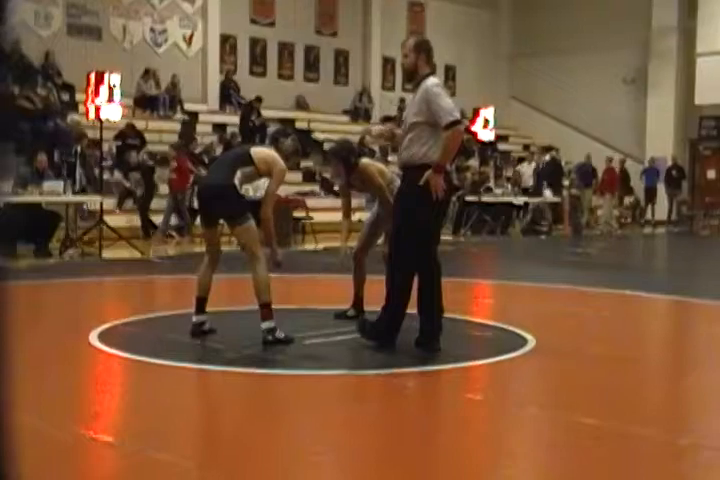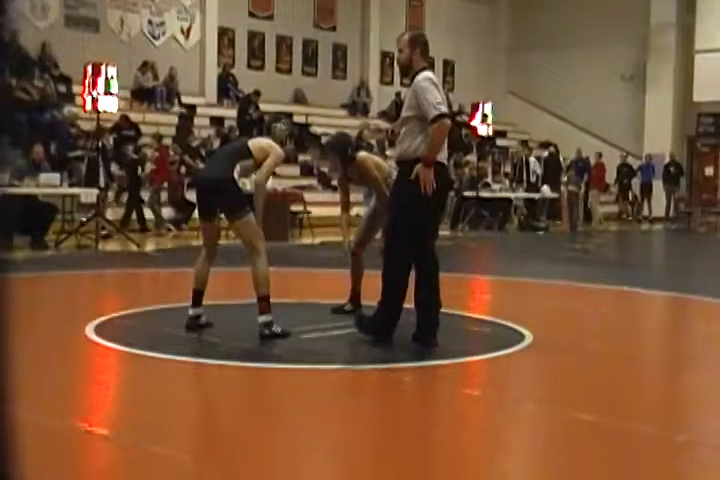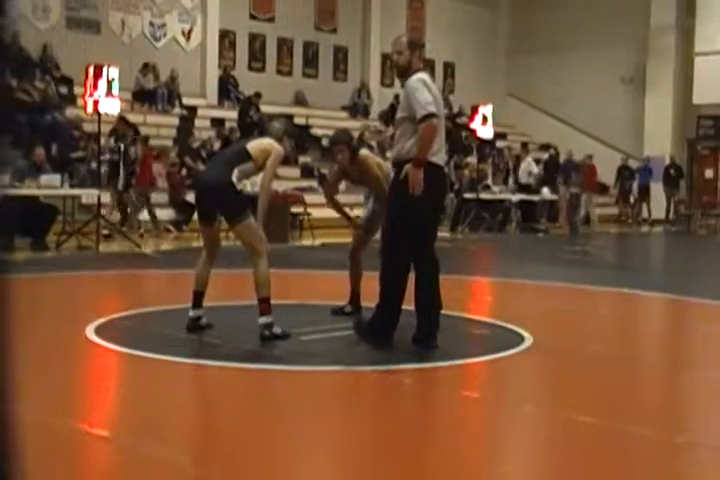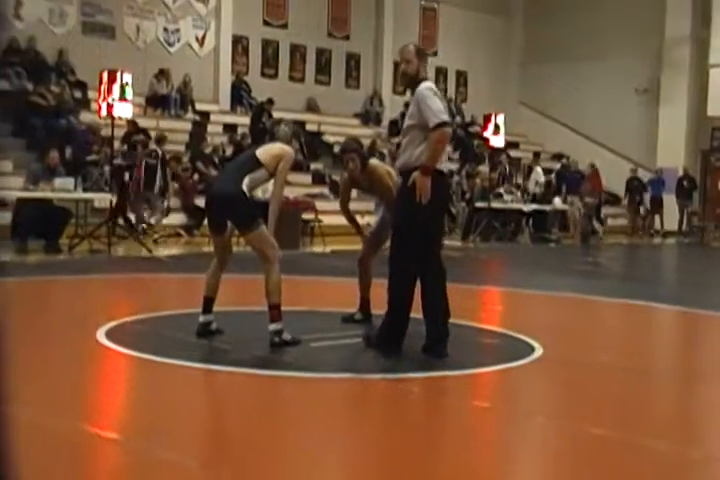
dt=0.3s
person 1, frame 1
left shoulder: (431, 88)
right shoulder: (420, 90)
left elbow: (456, 128)
left wrist: (439, 169)
right wrist: (393, 134)
left hip: (424, 180)
right hip: (417, 179)
left knee: (403, 257)
right knee: (424, 258)
left ankle: (387, 329)
right ankle: (429, 334)
person 1, frame 2
left shoulder: (422, 82)
right shoulder: (423, 82)
left elbow: (442, 123)
left wrist: (426, 163)
right wrist: (398, 131)
left hip: (419, 174)
right hip: (425, 175)
left knee: (398, 251)
right knee: (423, 252)
left ankle: (383, 323)
right ankle: (426, 329)
person 1, frame 3
left shoulder: (414, 83)
right shoulder: (425, 83)
left elbow: (429, 123)
left wrist: (416, 164)
left hip: (415, 176)
right hip: (432, 176)
left knee: (396, 253)
right knee: (423, 254)
left ankle: (382, 326)
right ankle: (427, 331)
person 1, frame 4
left shoulder: (424, 91)
right shoulder: (420, 95)
left elbow: (443, 131)
left wrist: (425, 171)
left hip: (421, 185)
right hip: (423, 185)
left knee: (404, 262)
right knee: (429, 262)
left ankle: (391, 335)
right ankle: (436, 339)
person 2, frame 1
left shoulder: (254, 151)
right shoulder: (279, 164)
right elbow: (265, 211)
left wrist: (243, 236)
right wrist: (274, 248)
left hip: (205, 187)
right hip: (224, 189)
left knee: (211, 255)
right knee: (257, 256)
left ankle: (198, 321)
right ankle: (269, 329)
person 2, frame 2
left shoulder: (253, 143)
right shoulder: (277, 150)
right elbow: (260, 181)
right wrist: (258, 221)
left hip: (203, 178)
right hip: (223, 183)
left knee: (209, 249)
right knee: (257, 250)
left ankle: (194, 314)
right ankle: (266, 323)
person 2, frame 3
left shoulder: (252, 144)
right shoulder: (277, 149)
right elbow: (265, 184)
left wrist: (217, 218)
right wrist: (259, 223)
left hip: (203, 183)
right hip: (223, 186)
left knee: (209, 251)
right knee: (259, 251)
left ankle: (195, 315)
right ankle: (266, 324)
person 2, frame 4
left shoulder: (263, 149)
right shoulder: (287, 152)
right elbow: (276, 193)
left wrist: (231, 225)
right wrist: (270, 232)
left hip: (214, 194)
right hip: (234, 196)
left knee: (221, 258)
right knee: (271, 258)
left ankle: (205, 321)
right ankle: (276, 331)
person 3, frame 1
left shoulder: (366, 168)
right shoulder: (345, 182)
left elbow: (388, 199)
right elbow: (346, 215)
left wrist: (392, 234)
right wrist: (343, 242)
right hip: (382, 205)
right knee: (359, 254)
right ankle: (357, 306)
person 3, frame 2
left shoulder: (363, 162)
right shoulder: (343, 174)
left elbow: (385, 194)
right elbow: (345, 209)
right wrist: (345, 237)
right hip: (380, 199)
right knee: (356, 249)
right ankle: (354, 300)
person 3, frame 3
left shoulder: (365, 160)
right shoulder: (339, 170)
left elbow: (384, 192)
right elbow: (329, 195)
right wrist: (351, 221)
right hip: (376, 200)
right knee: (355, 250)
right ankle: (354, 302)
person 3, frame 4
left shoulder: (375, 169)
right shoulder: (347, 179)
left elbow: (394, 199)
right elbow: (344, 207)
right wrist: (361, 232)
right hip: (387, 208)
right knee: (364, 259)
right ankle: (364, 310)
